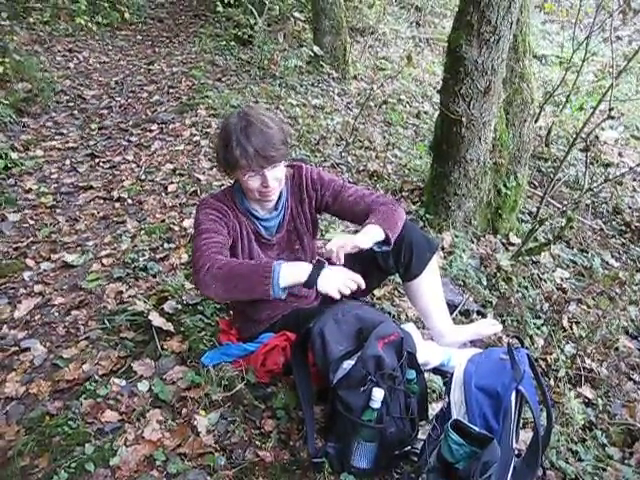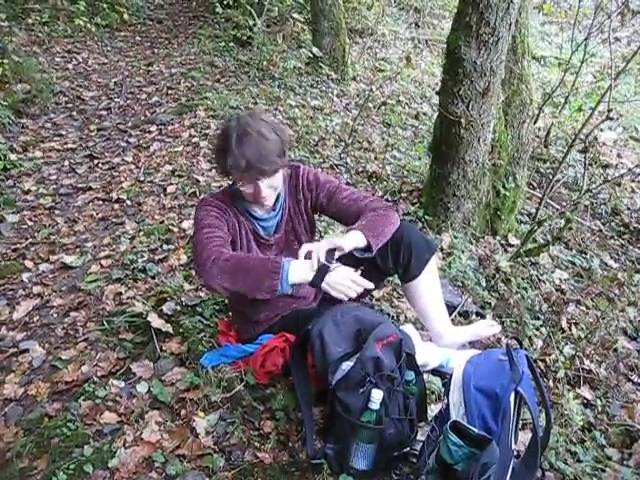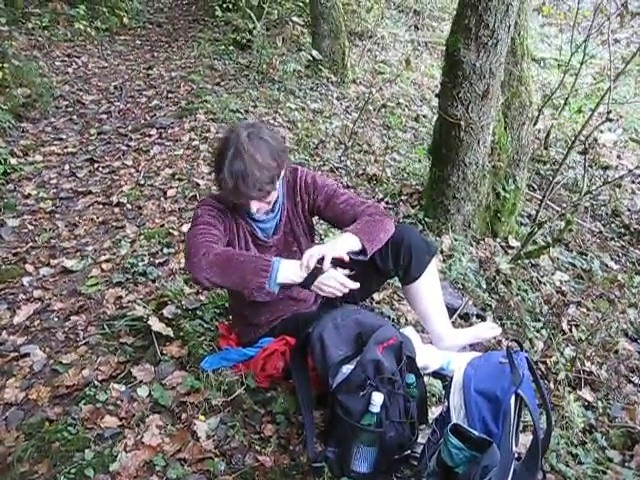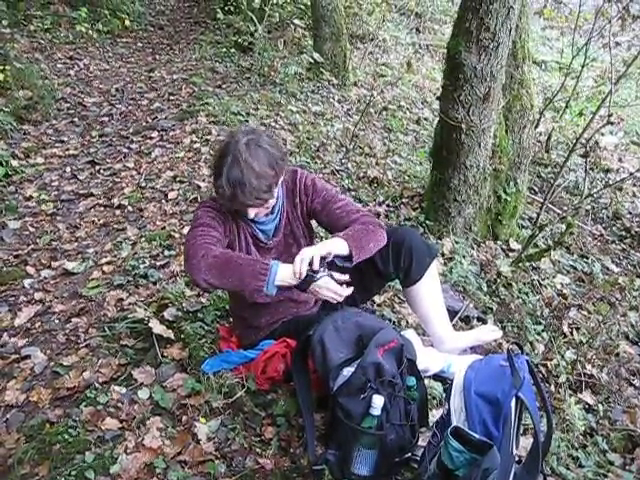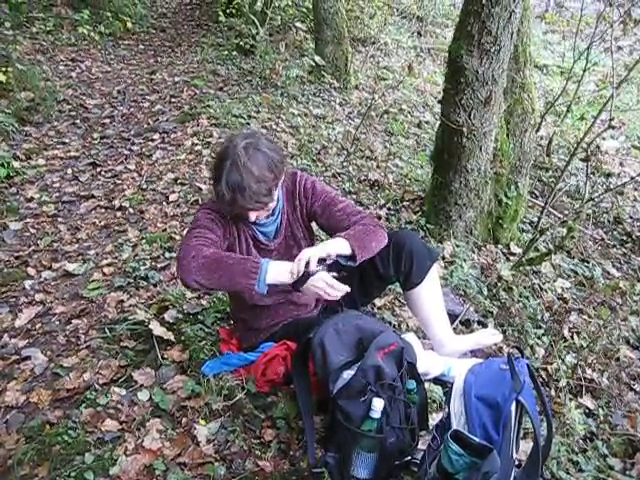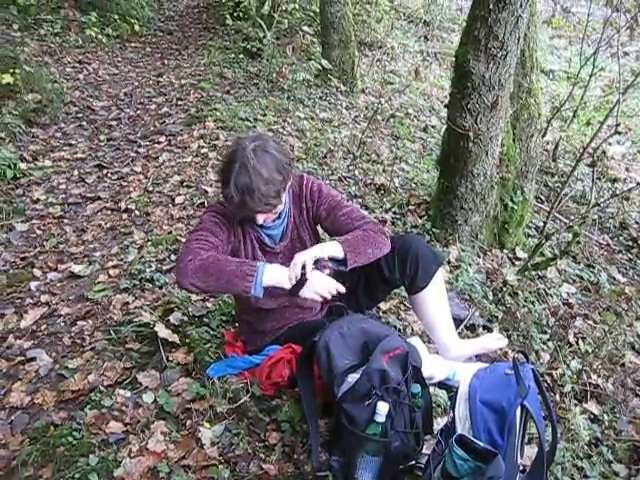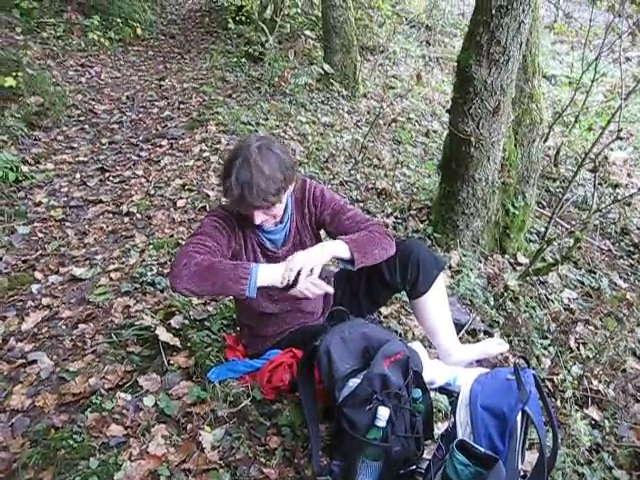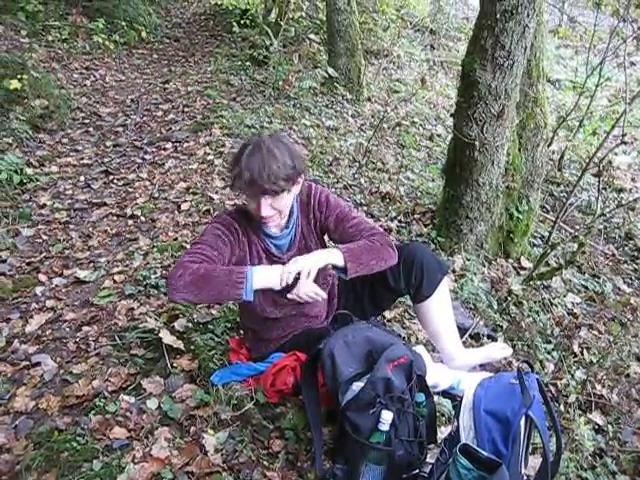
dt=0.2s
person 1, frame 1
left shoulder: (303, 180)
right shoulder: (217, 211)
left elbow: (390, 209)
right elbow: (209, 276)
left wrist: (363, 238)
right wrist: (304, 272)
left hip: (320, 290)
right hip: (273, 322)
left knee: (406, 235)
left ankle: (444, 333)
person 1, frame 2
left shoulder: (302, 181)
right shoulder: (217, 209)
left elbow: (384, 213)
right elbow: (212, 269)
left wrist: (341, 242)
right wrist: (312, 271)
left hip: (319, 290)
right hip: (272, 323)
left knee: (405, 237)
left ankle: (442, 335)
person 1, frame 3
left shoulder: (301, 183)
right shoulder: (214, 211)
left elbow: (380, 220)
right elbow: (201, 263)
left wrist: (339, 244)
right wrist: (301, 272)
left hip: (319, 291)
right hip: (273, 325)
left knee: (404, 239)
left ankle: (443, 337)
person 1, frame 4
left shoulder: (300, 185)
right shoulder: (215, 213)
left elbow: (372, 229)
right elbow: (200, 264)
left wrist: (326, 247)
right wrist: (297, 275)
left hip: (321, 291)
right hip: (274, 327)
left knee: (404, 241)
left ankle: (444, 340)
person 1, frame 5
left shoulder: (299, 187)
right shoulder: (216, 216)
left elbow: (373, 230)
right elbow: (191, 266)
left wrist: (330, 247)
right wrist: (290, 273)
left hip: (322, 293)
right hip: (276, 329)
left knee: (406, 244)
left ankle: (444, 343)
person 1, frame 6
left shoulder: (306, 190)
right shoulder: (223, 218)
left elbow: (376, 236)
right elbow: (188, 269)
left wrist: (323, 250)
right wrist: (286, 276)
left hip: (326, 296)
right hip: (281, 332)
left knee: (411, 249)
left ankle: (449, 348)
person 1, frame 7
left shoulder: (309, 195)
right shoulder: (225, 223)
left elbow: (382, 240)
right elbow: (183, 272)
left wrist: (328, 249)
right wrist: (275, 274)
left hip: (326, 299)
right hip: (282, 337)
left knee: (412, 253)
left ankle: (450, 352)
person 1, frame 8
left shoulder: (315, 200)
right shoulder: (231, 229)
left elbow: (384, 248)
right elbow: (180, 283)
left wrist: (323, 257)
right wrist: (271, 276)
left hip: (332, 303)
right hip: (287, 340)
left knee: (416, 258)
left ankle: (454, 357)
